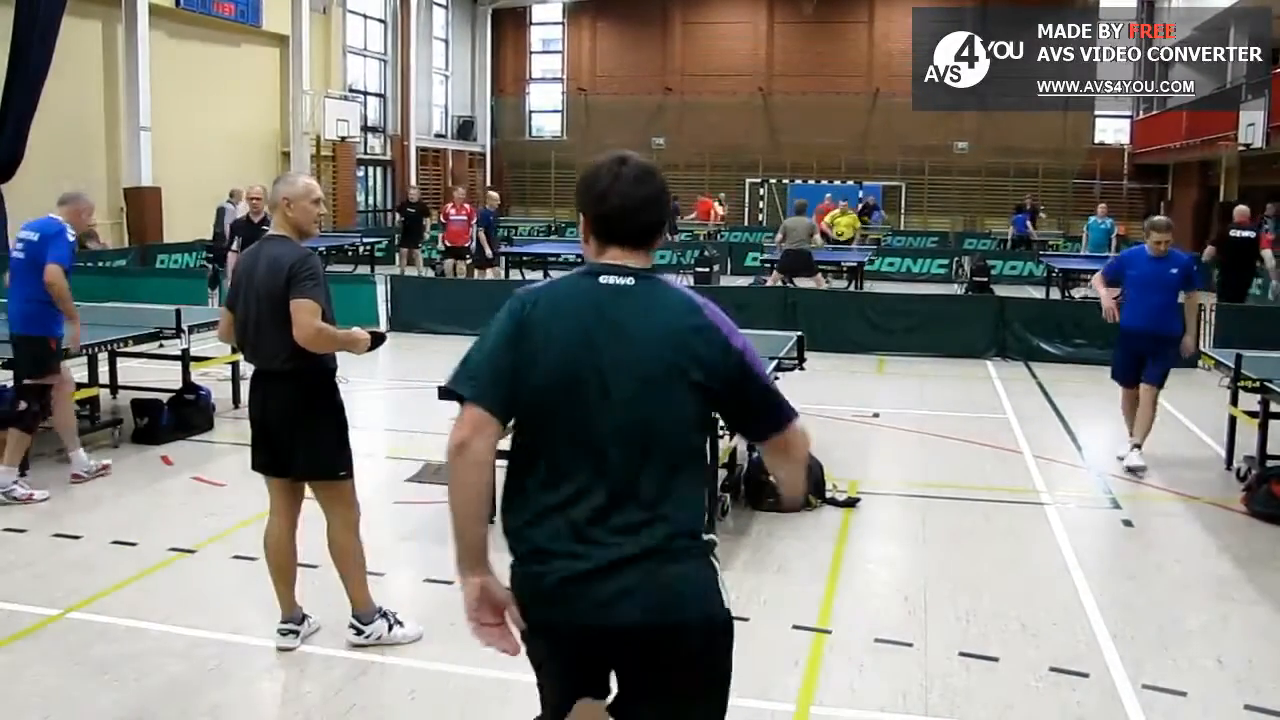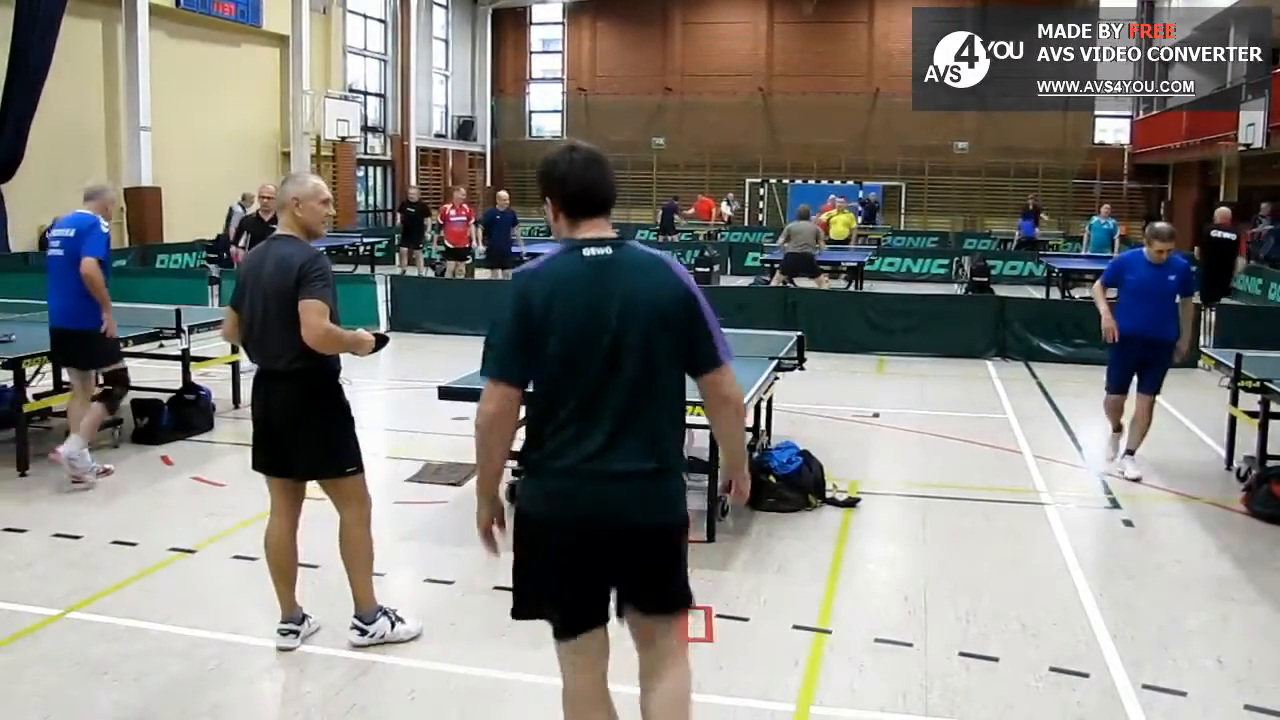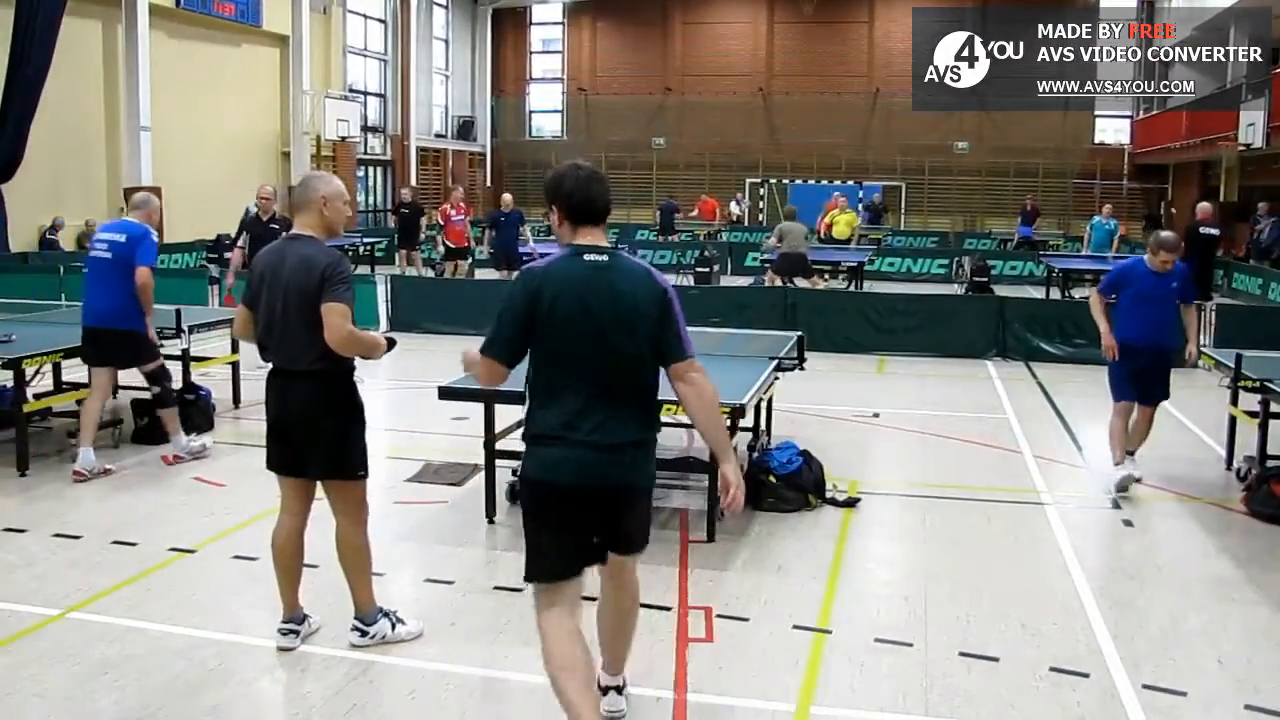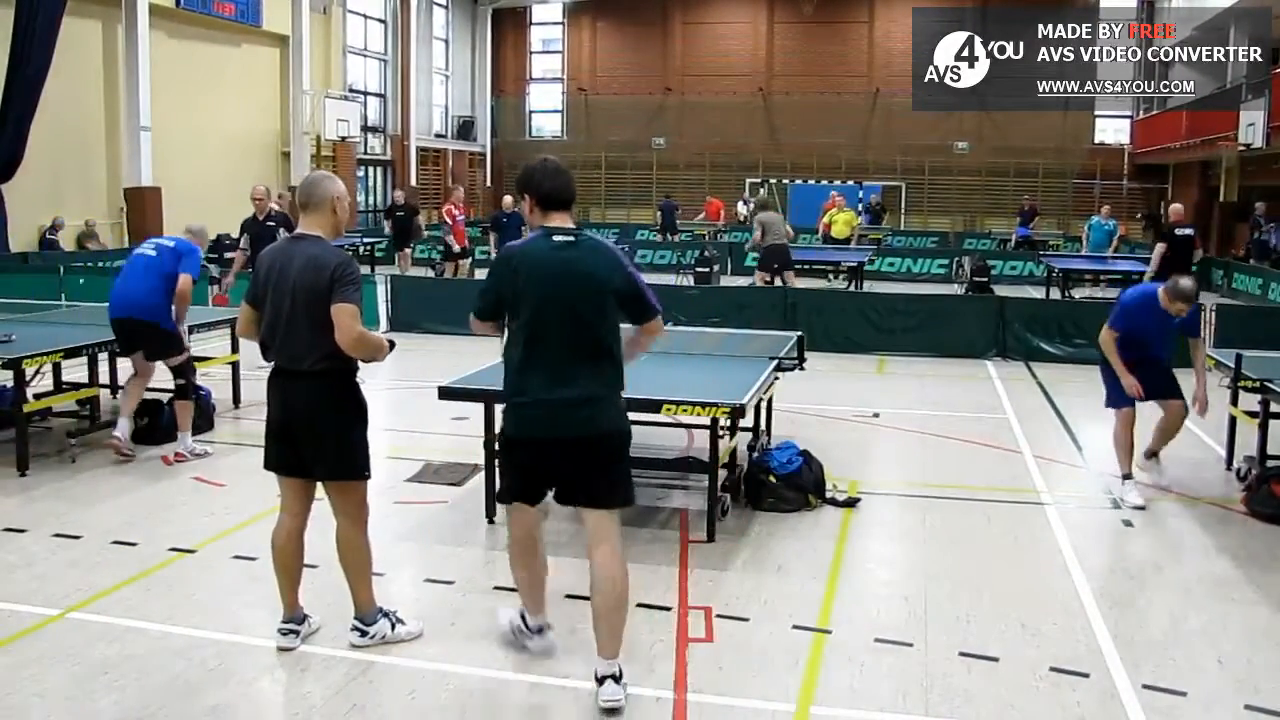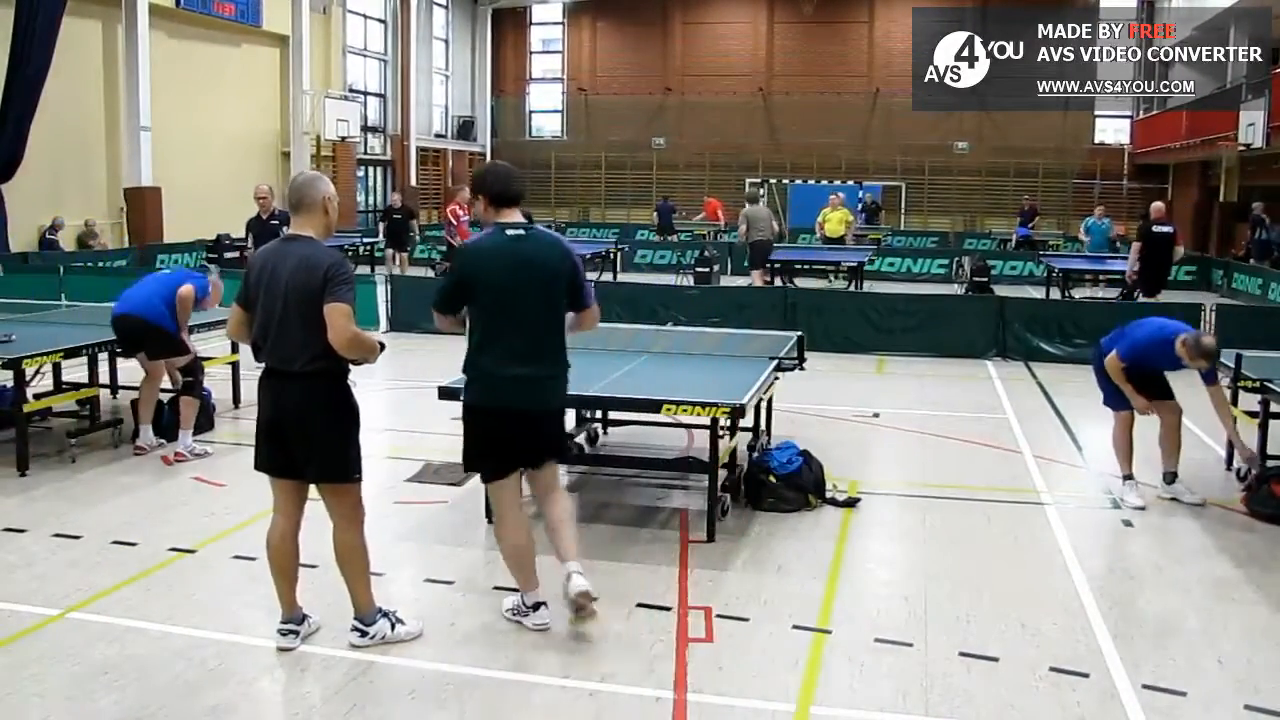
dt=0.3s
person 1, frame 1
left shoulder: (530, 310)
right shoulder: (702, 323)
left elbow: (469, 441)
right elbow: (788, 445)
left wrist: (473, 568)
right wrist: (794, 485)
left hip: (552, 584)
right hip: (672, 593)
person 1, frame 2
left shoulder: (532, 283)
right shoulder: (669, 277)
left elbow: (498, 407)
right elbow: (722, 392)
left wrist: (486, 494)
right wrist: (736, 464)
left hip: (556, 502)
right hip: (653, 496)
left knee: (581, 664)
right knee: (663, 647)
person 1, frame 3
left shoulder: (536, 279)
right shoulder: (648, 282)
left elbow: (494, 373)
right elbow: (689, 378)
left wrist: (477, 362)
right wrist: (727, 459)
left hip: (554, 465)
right hip: (628, 462)
left knee: (556, 609)
right knee: (621, 572)
person 1, frame 4
left shoulder: (514, 257)
right shoulder: (608, 257)
left elbow: (484, 325)
right elbow: (652, 325)
right wrist: (620, 352)
left hip: (529, 419)
right hip: (600, 419)
left knee: (524, 522)
right knee: (604, 540)
left ankle: (534, 623)
right ankle: (609, 674)
person 1, frame 5
left shoulder: (472, 253)
right shoulder: (556, 248)
left elbow: (445, 322)
right elbow: (589, 316)
left hip: (492, 394)
right hip: (547, 391)
left knee: (504, 495)
right knee: (548, 485)
left ankle: (532, 601)
right ankle: (575, 574)
person 2, frame 1
left shoulder: (247, 260)
right shoulder: (301, 260)
left elbow: (227, 331)
right elbow: (309, 332)
right wrist: (352, 340)
left hip: (265, 392)
right hip: (306, 395)
left knee: (282, 510)
right knee: (342, 510)
left ankle: (290, 620)
right ankle: (366, 619)
person 2, frame 2
left shoulder: (252, 261)
right shoulder: (309, 261)
left elbow: (231, 331)
right elbow: (317, 334)
right wrist: (357, 342)
left hip: (268, 392)
right hip: (310, 394)
left knee: (283, 511)
right knee: (354, 505)
left ankle: (290, 620)
right ankle: (368, 618)
person 2, frame 3
left shoulder: (265, 259)
right shoulder: (329, 262)
left elbow: (242, 329)
right elbow: (339, 337)
right wrist: (374, 345)
left hip: (282, 390)
right hip: (325, 394)
left knee: (292, 510)
right knee: (350, 512)
left ankle: (291, 620)
right ankle: (369, 620)
person 2, frame 4
left shoulder: (268, 258)
right shoulder: (337, 263)
left elbow: (245, 328)
right elbow: (350, 338)
right wrist: (380, 347)
left hip: (283, 391)
right hip: (329, 395)
left knee: (292, 510)
right knee: (351, 512)
left ankle: (290, 620)
right ankle: (368, 620)
person 2, frame 5
left shoulder: (260, 260)
right shoulder: (330, 263)
left elbow: (236, 329)
right elbow: (342, 337)
right wrist: (371, 349)
left hip: (274, 392)
right hip: (320, 396)
left knee: (285, 511)
right knee: (347, 513)
left ankle: (290, 620)
right ankle: (368, 620)
person 3, frame 1
left shoulder: (29, 228)
right shoulder: (62, 232)
right elbow: (52, 278)
right wrist: (73, 320)
right hip: (40, 327)
left knee: (63, 388)
right knee: (34, 400)
left ankle: (80, 464)
person 3, frame 2
left shoulder: (59, 225)
right shoulder: (96, 225)
right elbow: (88, 270)
right wrist: (107, 309)
left hip: (59, 320)
right hip: (87, 320)
left knee: (82, 387)
right knee: (117, 383)
left ankle: (80, 461)
right ankle: (71, 449)
person 3, frame 3
left shoulder: (102, 231)
right shoulder: (145, 234)
right elbow: (142, 279)
right wrist: (149, 315)
left hip: (93, 320)
right hip: (127, 322)
left knee: (99, 388)
right knee: (160, 379)
left ankle: (85, 460)
right ankle: (181, 446)
person 3, frame 4
left shoulder: (149, 243)
right shoulder: (192, 250)
right elbow: (183, 288)
right wrist: (180, 323)
left hip: (118, 309)
right hip: (151, 314)
left knee: (142, 372)
right knee: (184, 373)
left ankle: (121, 431)
right ankle: (185, 446)
person 3, frame 5
right shoulder: (202, 282)
right elbow: (184, 294)
left wrist: (173, 370)
right wrist: (183, 330)
left hip: (121, 316)
right hip: (150, 317)
left knee: (153, 373)
right knee: (193, 373)
left ankle: (145, 438)
right ankle: (185, 445)
person 4, frame 1
left shoulder: (1184, 262)
right shoulder: (1128, 258)
left elbow: (1191, 297)
right elbow: (1097, 278)
left wrist: (1190, 334)
right wrist: (1105, 294)
left hip: (1165, 339)
right hip: (1131, 334)
left knee: (1149, 393)
right knee: (1129, 391)
left ankle: (1135, 449)
right ankle: (1132, 439)
person 4, frame 2
left shoulder: (1181, 268)
right shoulder: (1124, 261)
left elbow: (1186, 302)
right elbow: (1098, 286)
left wrist: (1185, 338)
right wrist: (1105, 314)
left hip: (1160, 345)
right hip: (1125, 339)
left knee: (1145, 401)
right knee: (1114, 398)
left ankle: (1128, 455)
right ankle: (1116, 429)
person 4, frame 3
left shoulder: (1182, 273)
right shoulder: (1124, 270)
left elbow: (1188, 307)
right elbow: (1096, 299)
left wrist: (1192, 341)
right wrist: (1105, 332)
left hip: (1160, 352)
right hip: (1123, 349)
left knee: (1146, 411)
right knee: (1123, 406)
left ankle: (1129, 457)
right ankle: (1119, 468)
person 4, frame 4
left shoulder: (1188, 309)
right shoulder: (1133, 300)
left elbow: (1196, 344)
right elbow: (1105, 337)
left wrist: (1201, 386)
right wrist: (1124, 375)
left hip: (1155, 360)
right hip: (1121, 361)
left knee: (1177, 408)
right knee: (1125, 413)
left ankle: (1151, 454)
right ankle: (1127, 481)
person 4, frame 5
left shoulder: (1201, 352)
right shoulder: (1150, 341)
left elbow: (1218, 397)
right elbow: (1111, 362)
left wrist: (1239, 445)
right wrist: (1133, 396)
left hip: (1142, 365)
right hip: (1109, 360)
left knee: (1172, 413)
right knee: (1124, 414)
left ankle: (1170, 482)
right ankle: (1128, 483)
